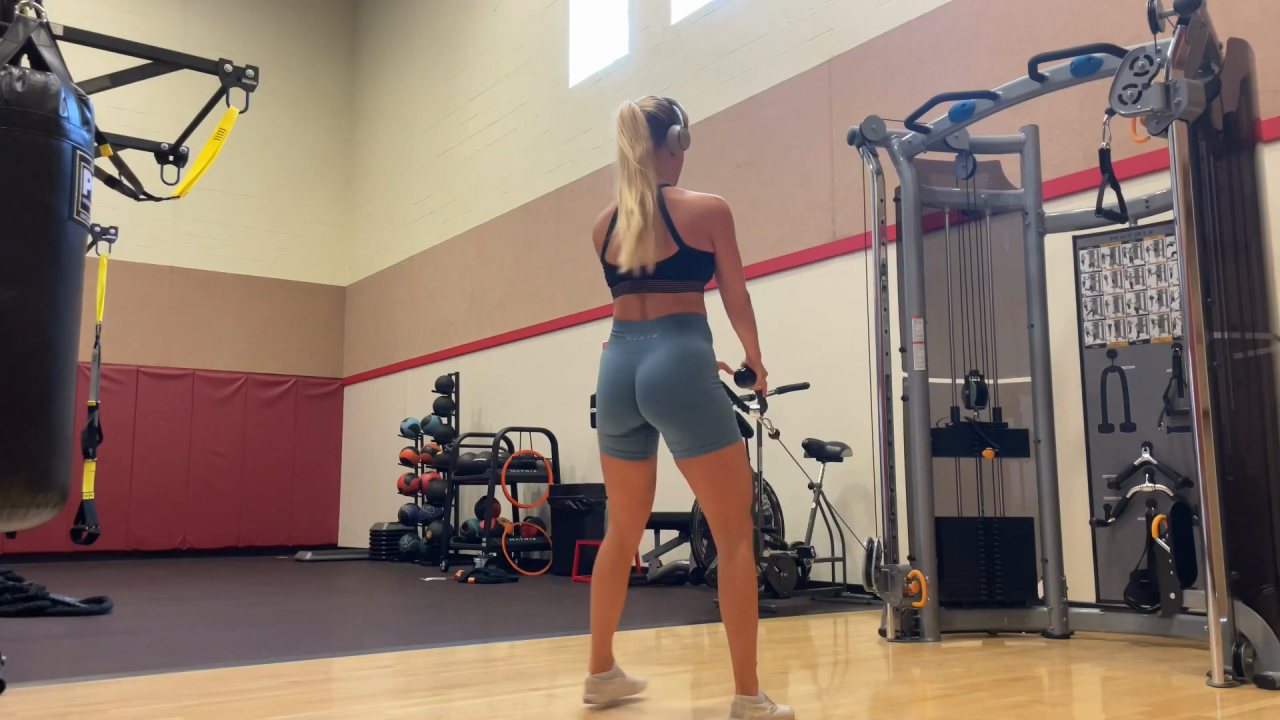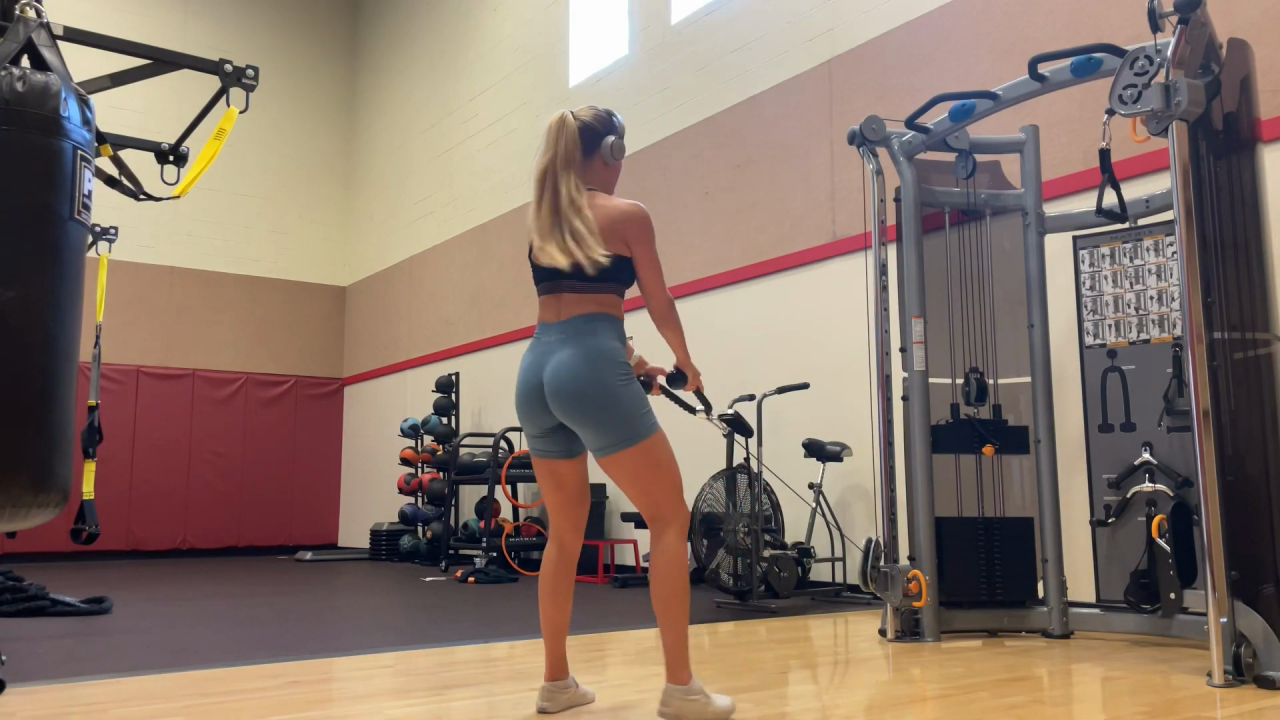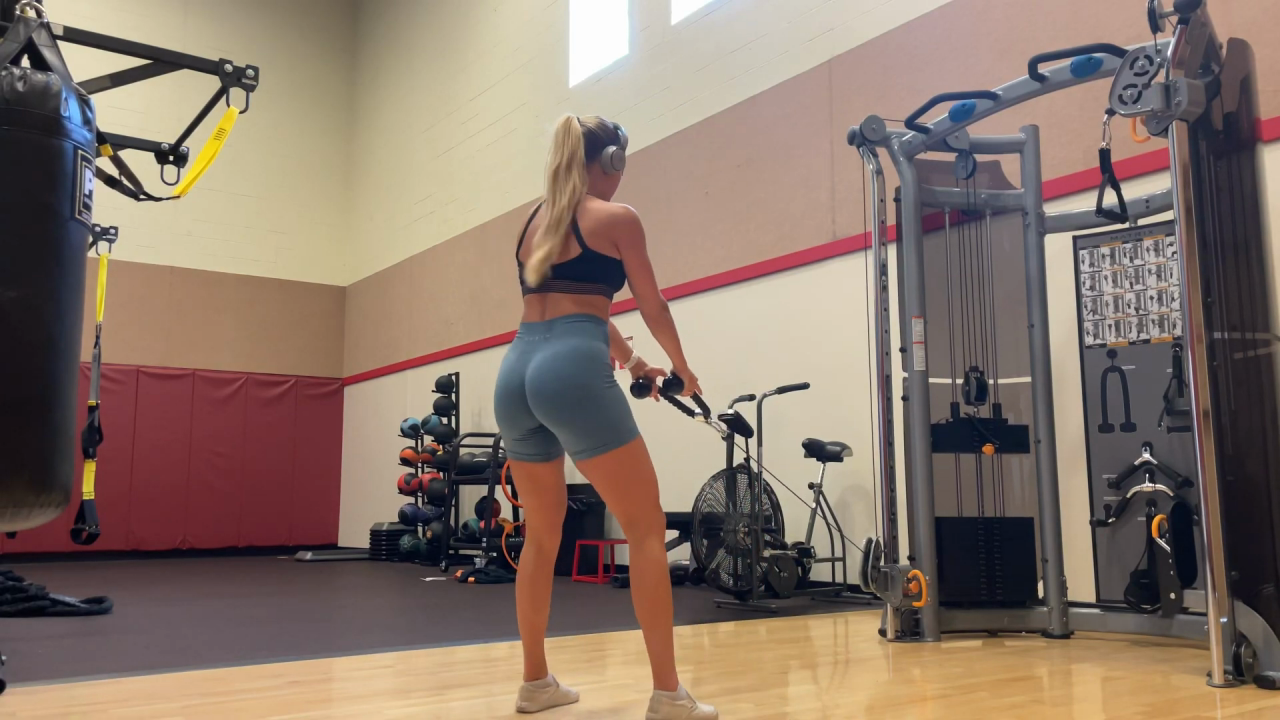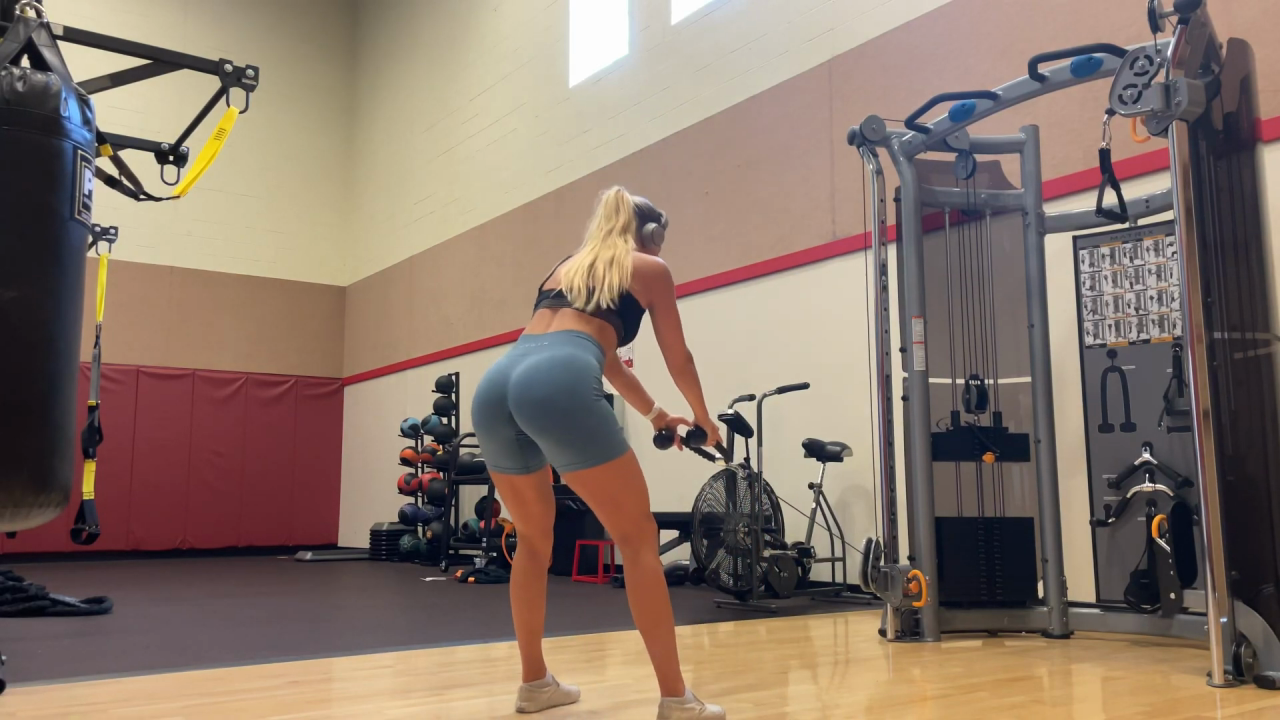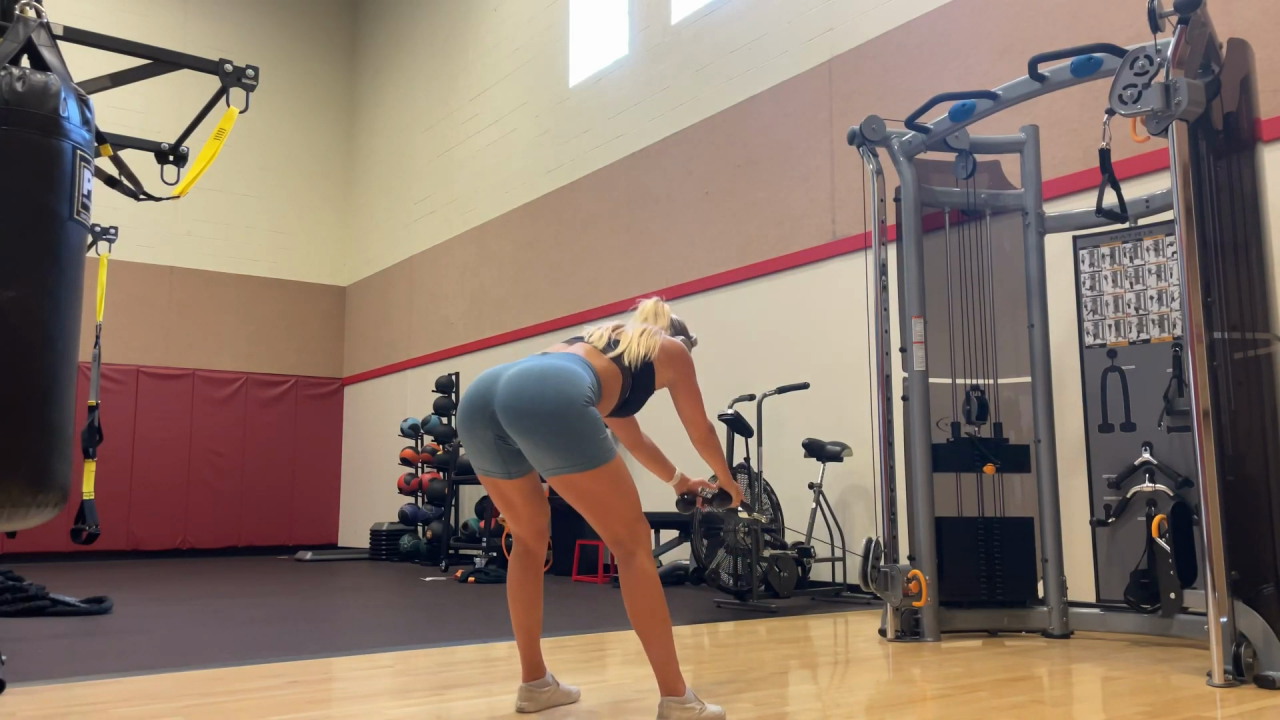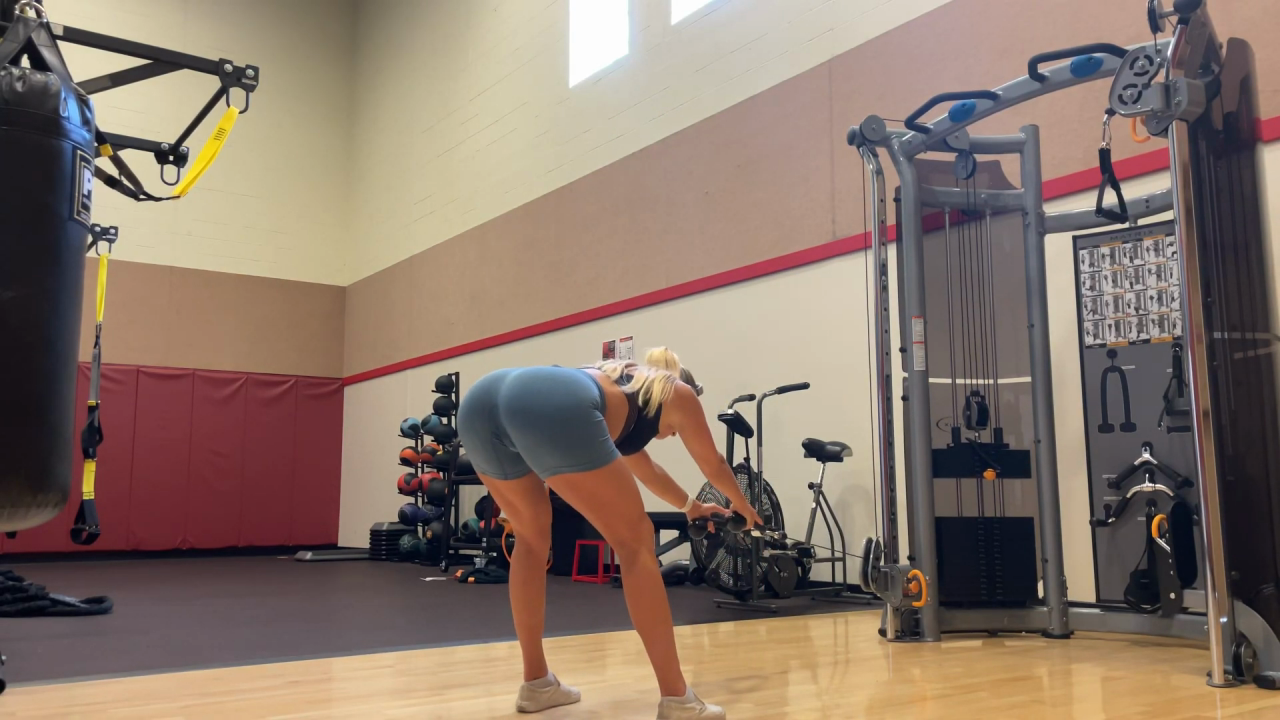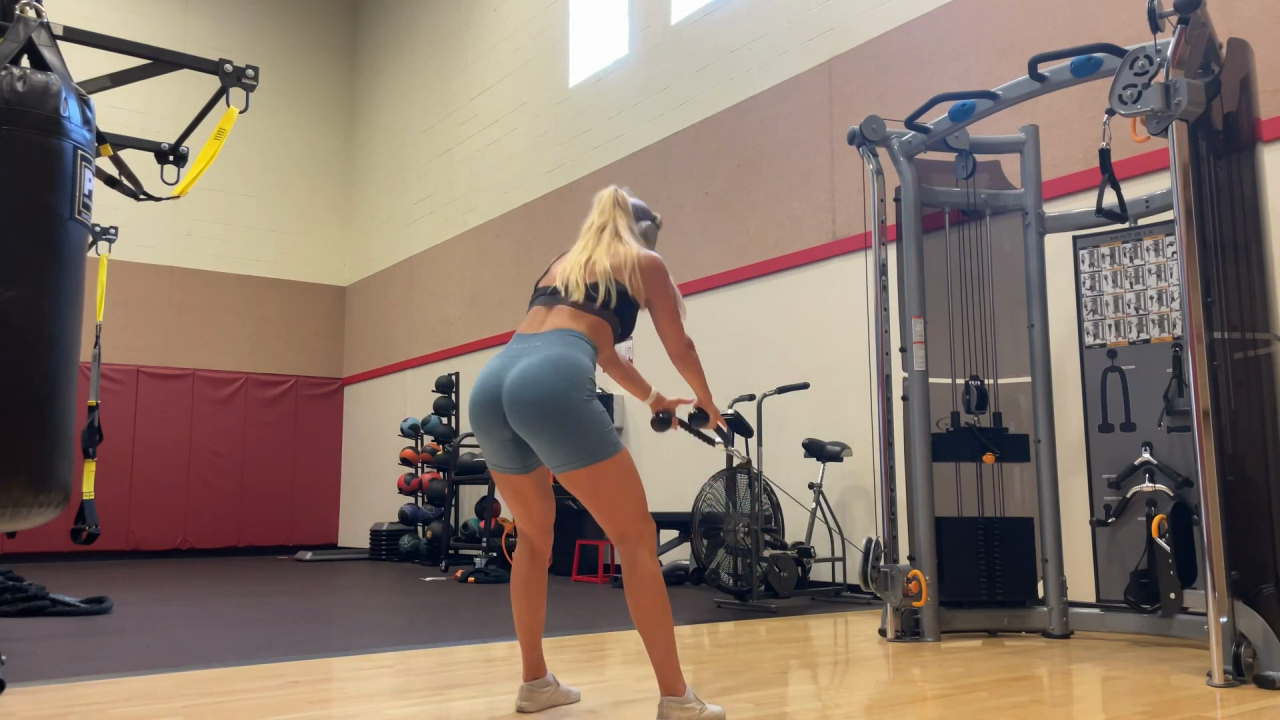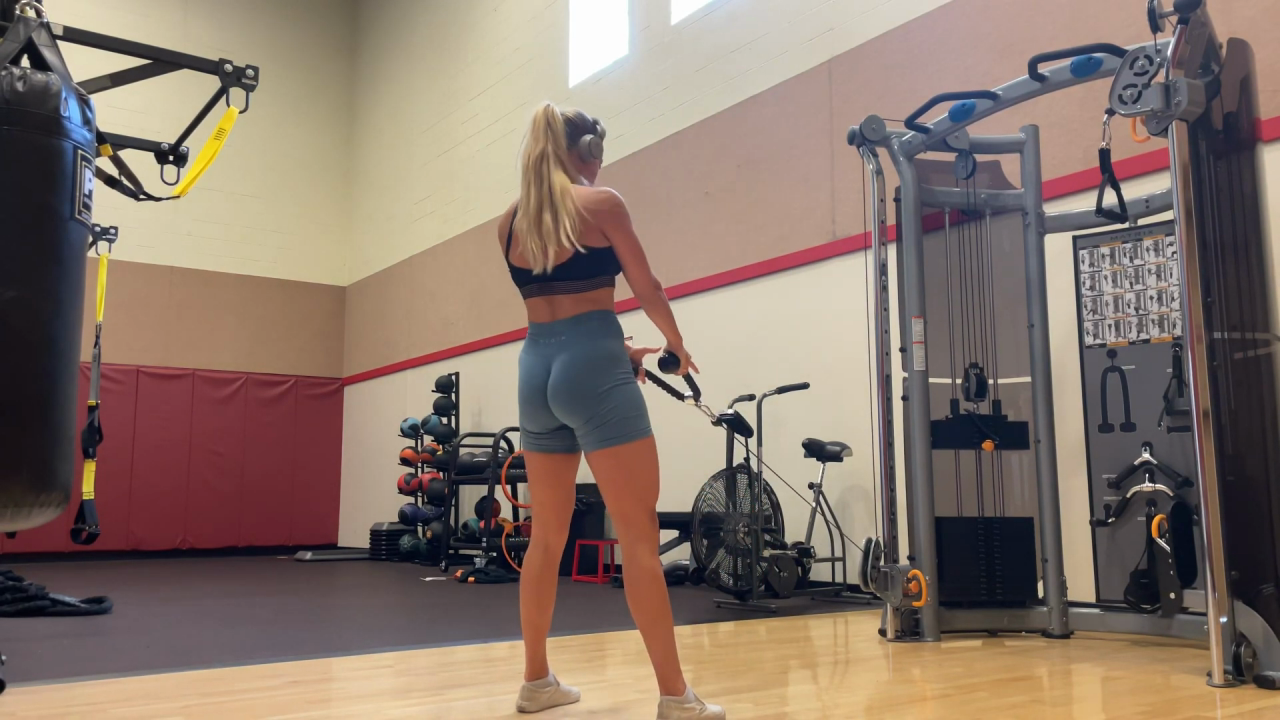
dt=0.5s
person 1, frame 1
left shoulder: (606, 222)
right shoulder: (707, 209)
right elbow: (736, 301)
right wrist: (755, 362)
left hip: (619, 368)
right hip: (678, 370)
left knee: (622, 532)
right knee: (734, 536)
person 1, frame 2
left shoulder: (541, 223)
right shoulder: (627, 216)
right elbow: (659, 303)
left wrist: (632, 360)
right wrist: (685, 363)
left hip: (537, 371)
right hip: (594, 374)
left knee: (565, 532)
right knee: (670, 520)
person 1, frame 3
left shoulder: (534, 221)
right shoulder: (617, 218)
right elbow: (652, 308)
left wrist: (630, 361)
right wrist: (681, 368)
left hip: (517, 373)
right hip: (573, 375)
left knee: (541, 534)
right knee: (646, 530)
person 1, frame 4
left shoulder: (568, 267)
right shoulder: (649, 268)
right elbow: (677, 357)
left wrist: (654, 413)
right wrist: (703, 418)
left hip: (495, 386)
right hip: (558, 389)
left knee: (534, 541)
right knee: (637, 539)
person 1, frame 5
left shoulder: (600, 339)
right shoulder: (671, 349)
left elbow: (629, 435)
right elbow: (701, 432)
left wrist: (678, 479)
right wrist: (728, 481)
left hip: (479, 396)
right hip: (549, 401)
left knee: (529, 540)
right knee: (631, 543)
left ankle: (534, 682)
person 1, frame 6
left shoulder: (616, 380)
right shoulder: (679, 393)
left elbow: (644, 469)
right elbow: (714, 466)
left wrist: (691, 506)
right wrist: (743, 507)
left hip: (481, 400)
right hip: (552, 409)
left knee: (531, 538)
right knee: (634, 545)
left ankle: (536, 682)
person 1, frame 7
left shoulder: (564, 262)
right shoulder: (644, 261)
right elbow: (678, 345)
left wrist: (655, 398)
right wrist: (706, 401)
left hip: (492, 385)
right hip: (553, 388)
left knee: (534, 541)
right knee: (636, 541)
person 1, frame 8
left shoulder: (510, 222)
right shoulder: (601, 203)
right elbow: (645, 288)
right wrist: (676, 344)
left hip: (536, 370)
right hip: (594, 373)
left knee: (547, 535)
right knee: (639, 537)
